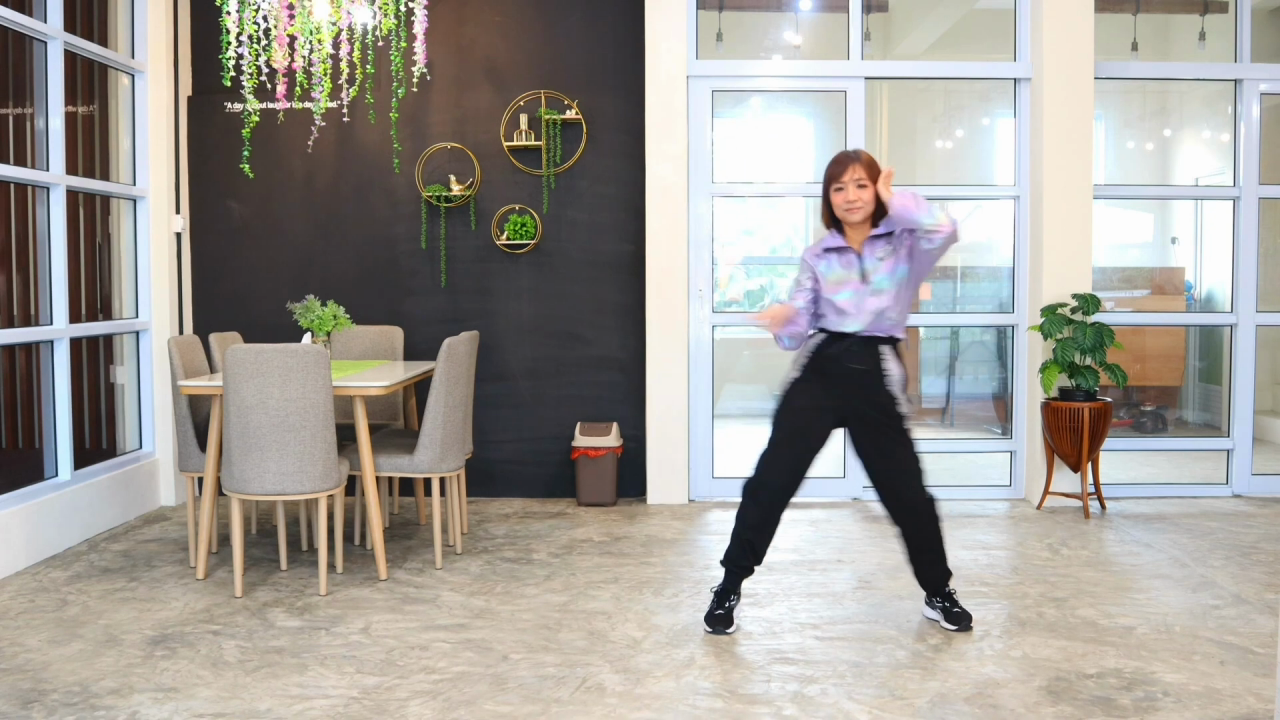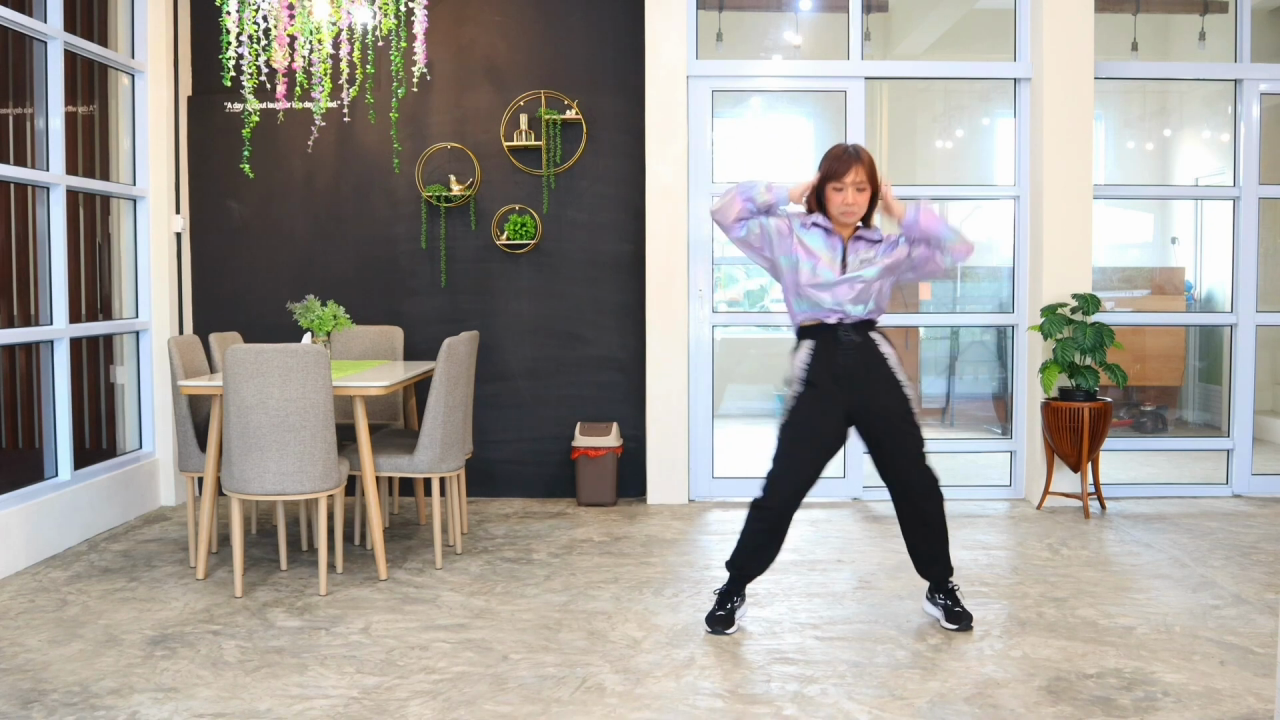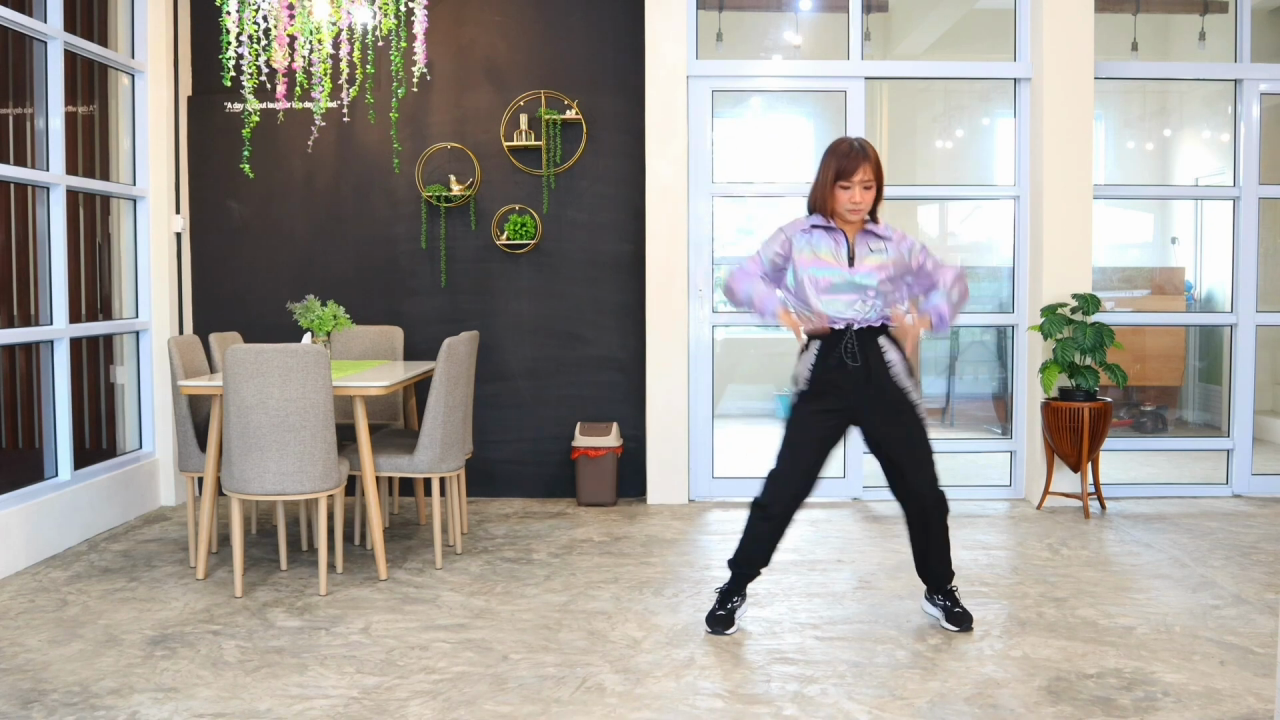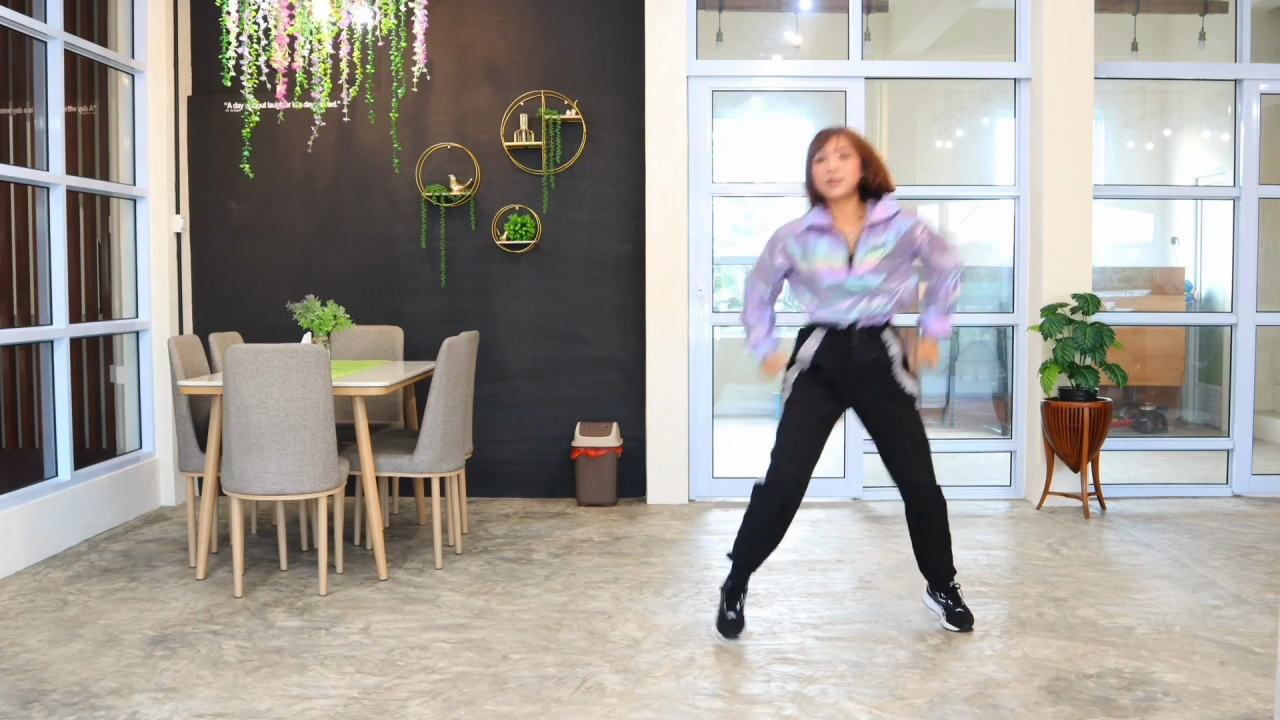
dt=0.4s
person 1, frame 1
left shoulder: (904, 243)
right shoulder: (818, 258)
left elbow: (944, 228)
right elbow: (795, 332)
left wrist: (894, 202)
right wrist: (781, 321)
left hip: (878, 374)
right hip: (821, 371)
left knee: (907, 494)
right knee: (770, 482)
left ankle: (938, 592)
right ankle: (730, 586)
person 1, frame 2
left shoulder: (887, 246)
right shoulder: (791, 235)
left elbow: (955, 251)
right elbow: (729, 214)
left wrist: (906, 216)
right wrist: (783, 197)
left hip: (872, 364)
right hip: (818, 366)
left knee: (916, 484)
right knee: (782, 490)
left ankle: (941, 589)
right ankle: (734, 589)
person 1, frame 3
left shoulder: (892, 241)
right shoulder: (797, 236)
left elbow: (950, 283)
right elbow: (739, 280)
left wrist: (925, 317)
right wrist: (785, 312)
left hip: (883, 369)
right hip: (826, 371)
left knee: (921, 489)
right knee: (784, 490)
left ankle: (940, 589)
right ankle: (734, 589)
person 1, frame 4
left shoulder: (899, 225)
right shoulder: (798, 235)
left elbow: (944, 267)
right elbow: (761, 290)
left wrist: (933, 329)
right wrist: (764, 349)
left hip: (874, 358)
right hip: (819, 363)
left knee: (920, 481)
right knee: (784, 480)
left ankle: (943, 588)
right ankle: (736, 588)
